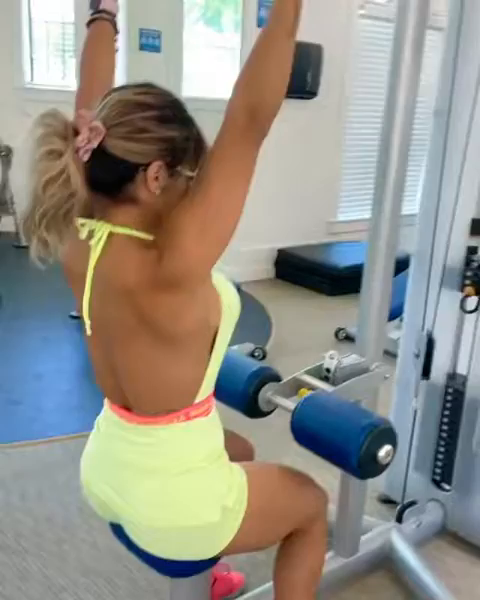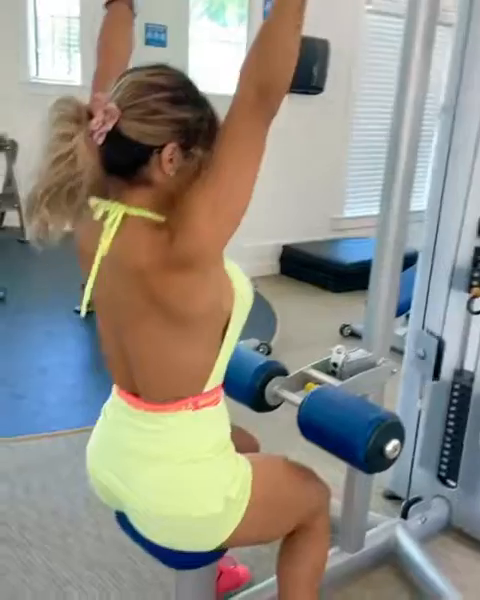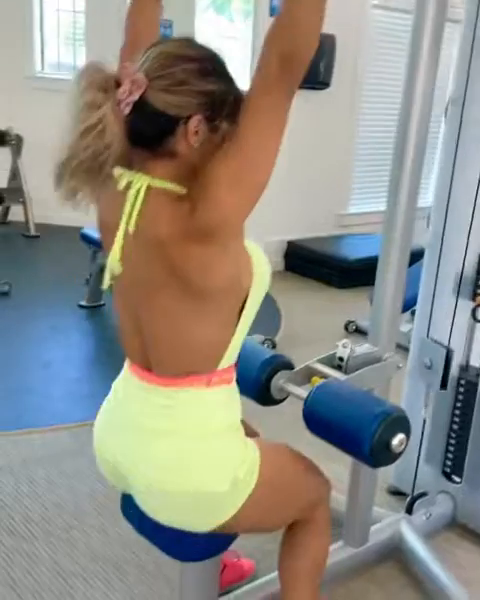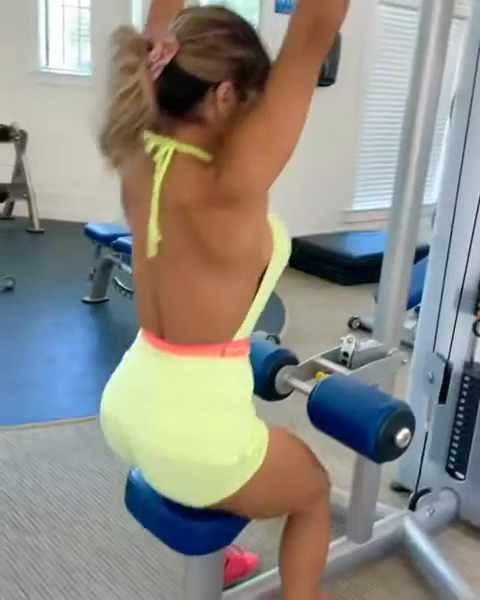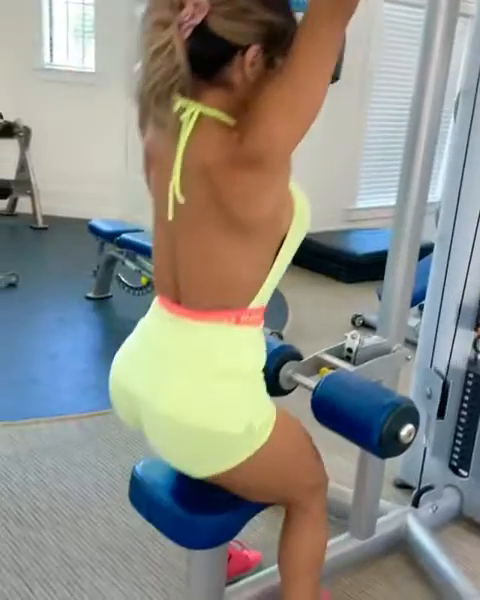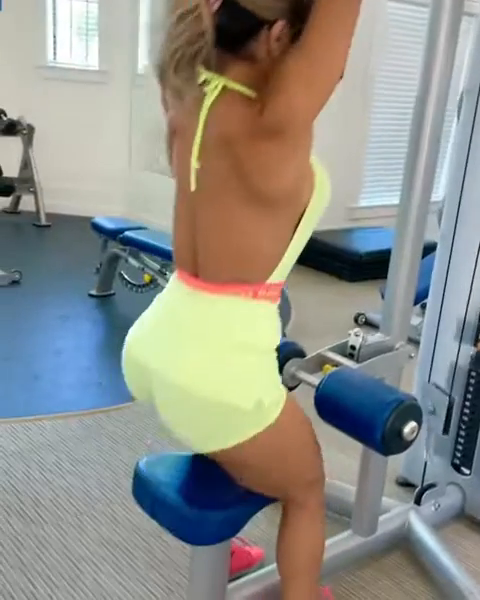
dt=0.1s
person 1, frame 1
left shoulder: (79, 237)
right shoulder: (167, 270)
left elbow: (94, 120)
right elbow: (252, 119)
left hip: (105, 474)
right hip: (173, 504)
left knee: (238, 454)
right knee: (310, 505)
person 1, frame 2
left shoulder: (95, 216)
right shoulder: (180, 252)
left elbow: (109, 99)
right elbow: (261, 98)
left hip: (112, 460)
right hip: (177, 495)
left knee: (239, 448)
right knee: (312, 501)
person 1, frame 3
left shoulder: (114, 190)
right shoulder: (201, 225)
left elbow: (134, 85)
right elbow: (283, 70)
left hip: (115, 434)
right hip: (180, 471)
left knee: (253, 446)
right knee: (312, 497)
person 1, frame 4
left shoulder: (141, 157)
right shoulder: (227, 190)
left hip: (125, 406)
right hip: (194, 440)
left knee: (270, 445)
right knee: (312, 494)
person 1, frame 5
left shoulder: (165, 123)
right shoulder: (251, 151)
left hip: (136, 372)
right hip: (200, 399)
left knee: (220, 461)
right knee: (308, 493)
person 1, frame 6
left shoulder: (185, 99)
right shoulder: (271, 125)
left hip: (151, 348)
right hip: (217, 374)
left knee: (222, 452)
right knee: (306, 490)
